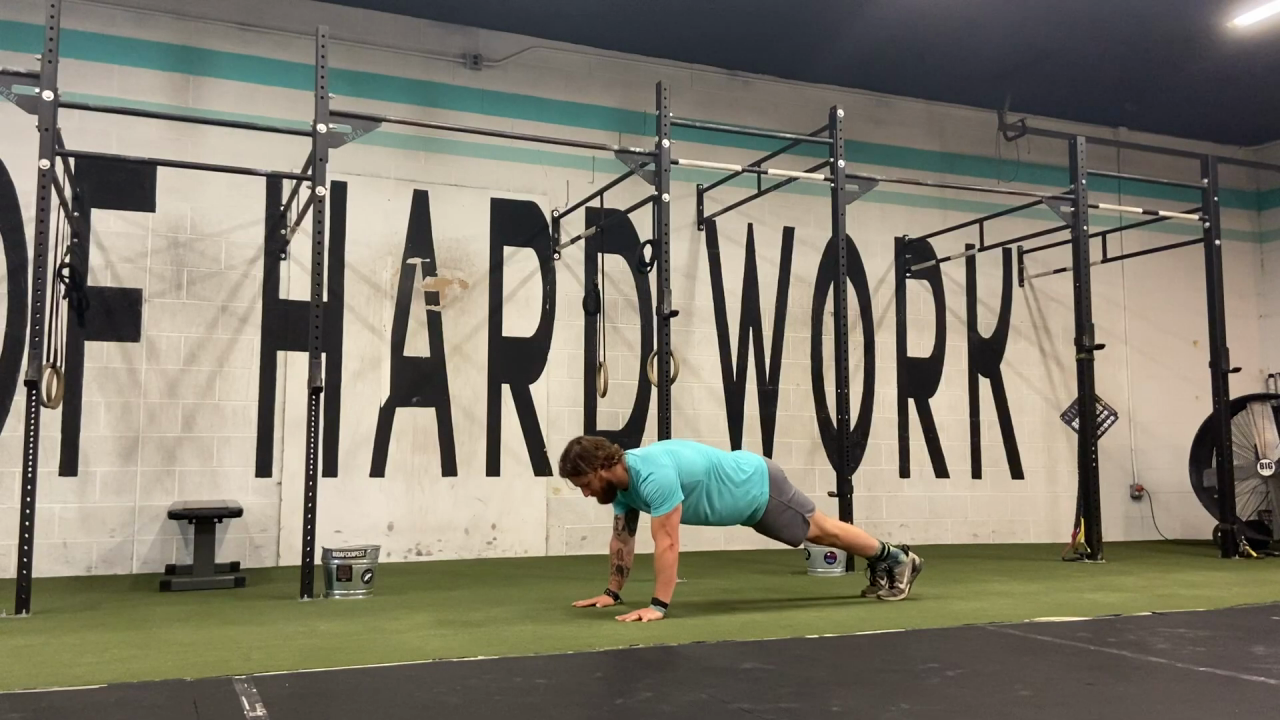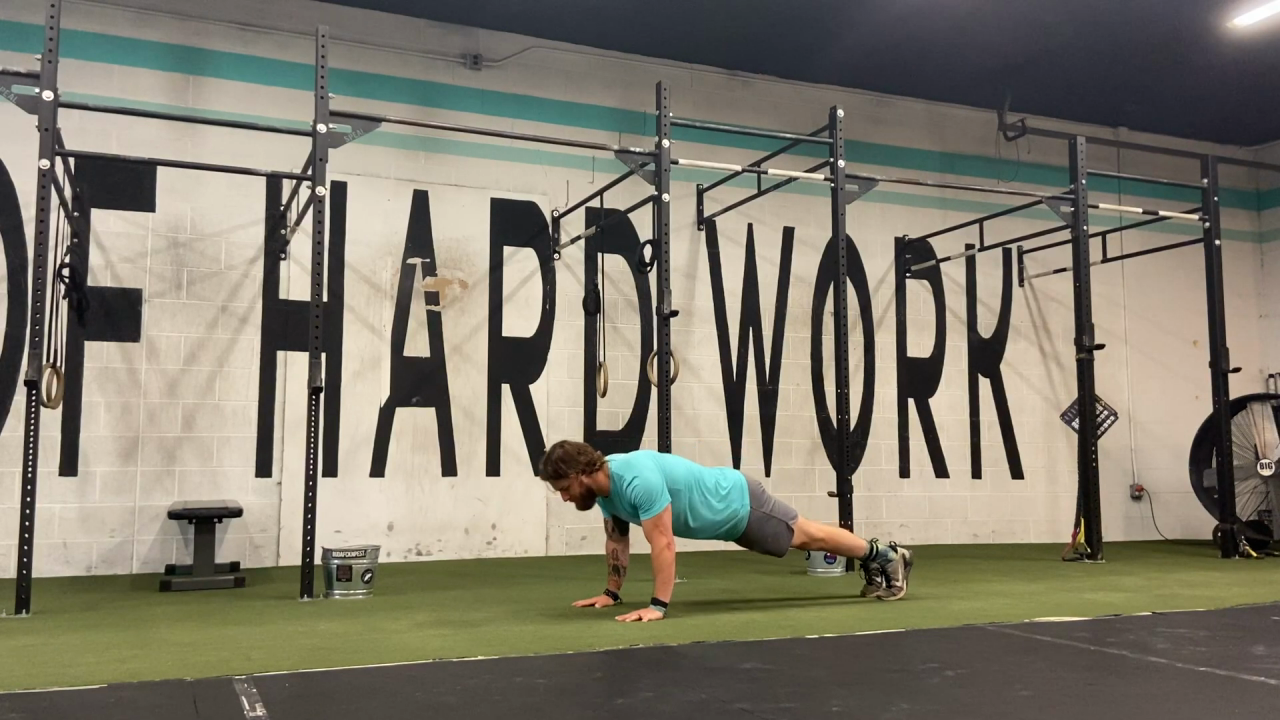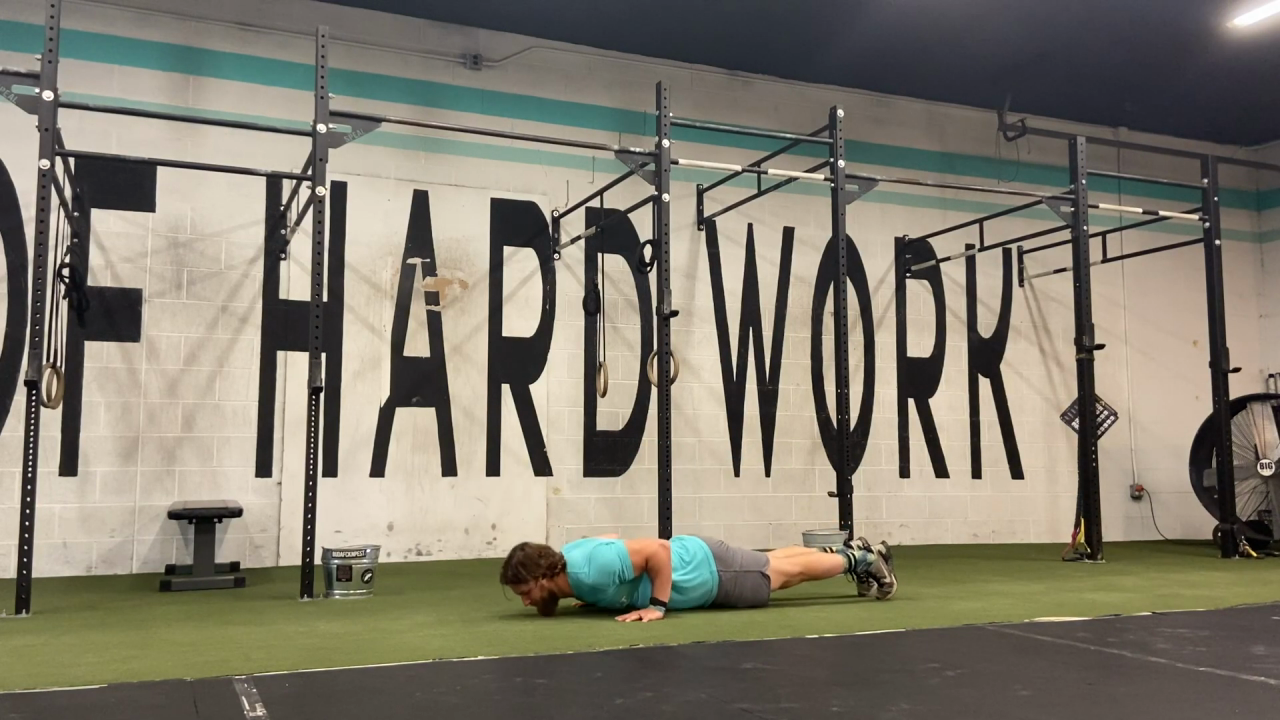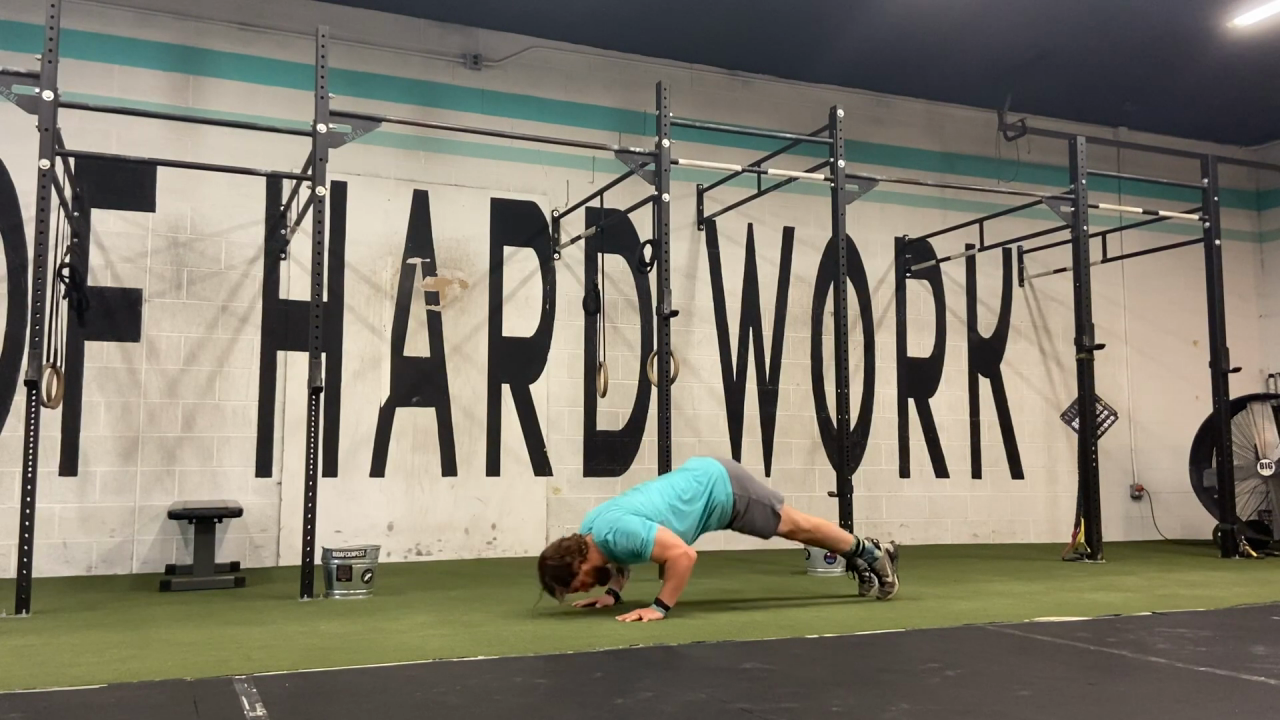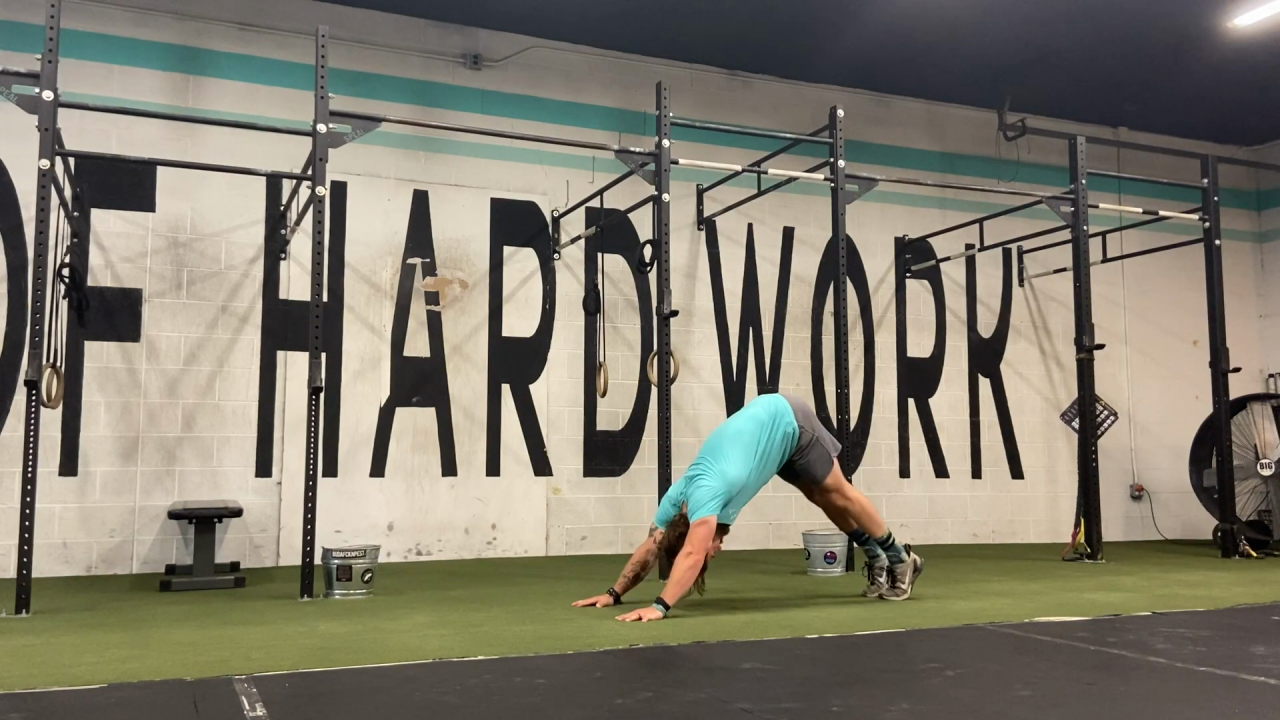
dt=1s
person 1, frame 1
left shoulder: (653, 475)
right shoulder: (621, 478)
left elbow: (667, 544)
right elbow: (622, 537)
left wrist: (658, 605)
right wrist: (612, 592)
left hip: (757, 487)
right hip: (745, 494)
left knee: (823, 531)
right knee: (818, 534)
left ankle: (896, 559)
right ankle: (881, 563)
person 1, frame 2
left shoulder: (638, 479)
right shoulder: (605, 484)
left elbow: (663, 544)
right elbow: (616, 539)
left wrist: (658, 604)
right wrist: (612, 591)
left hip: (738, 505)
right hip: (727, 510)
left knee: (809, 537)
right knee: (804, 539)
left ankle: (885, 556)
right ankle: (874, 558)
person 1, frame 3
left shoulder: (590, 572)
right shoulder: (567, 557)
left elbow: (658, 549)
right elbow: (611, 538)
left wrist: (658, 605)
right wrist: (604, 596)
left hip: (709, 572)
right hip: (692, 557)
left knee: (787, 572)
right knee: (776, 564)
left ankle: (864, 558)
right ankle: (851, 551)
person 1, frame 4
left shoulder: (615, 532)
right shoulder: (589, 529)
left elbow: (683, 555)
left wrist: (660, 606)
right wrist: (612, 593)
left hip: (720, 488)
right hip: (701, 479)
left knee: (795, 526)
right knee: (792, 528)
left ankle: (872, 553)
right ankle: (858, 558)
person 1, frame 5
left shoulder: (704, 494)
right shoulder: (676, 499)
left elbow: (690, 556)
right elbow: (650, 548)
left wrist: (659, 607)
right wrist: (614, 593)
left hip: (788, 420)
right hip: (763, 420)
left knee: (837, 494)
right knee: (821, 498)
left ankle: (899, 558)
right ankle: (877, 558)
